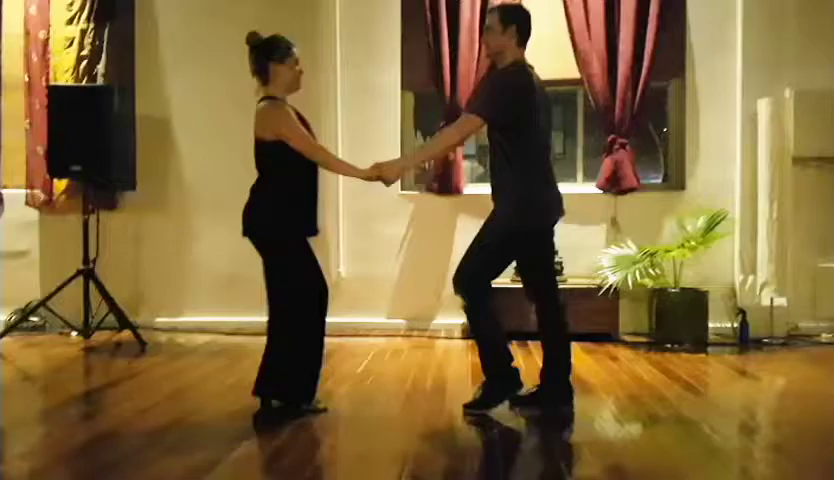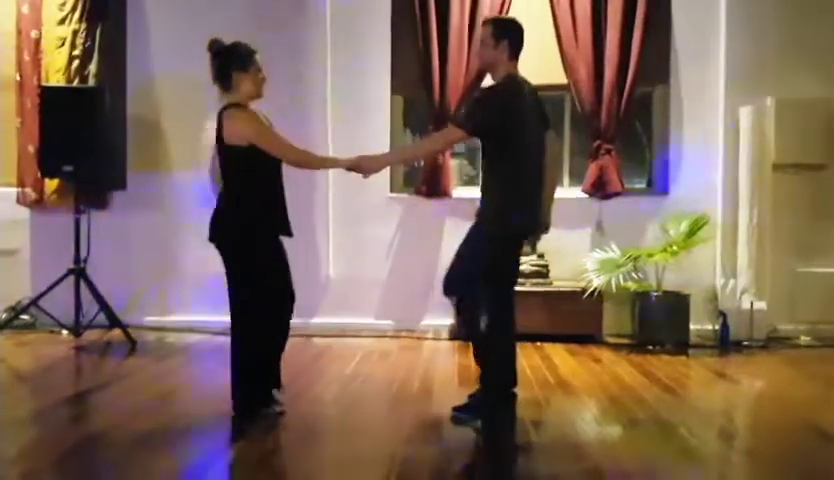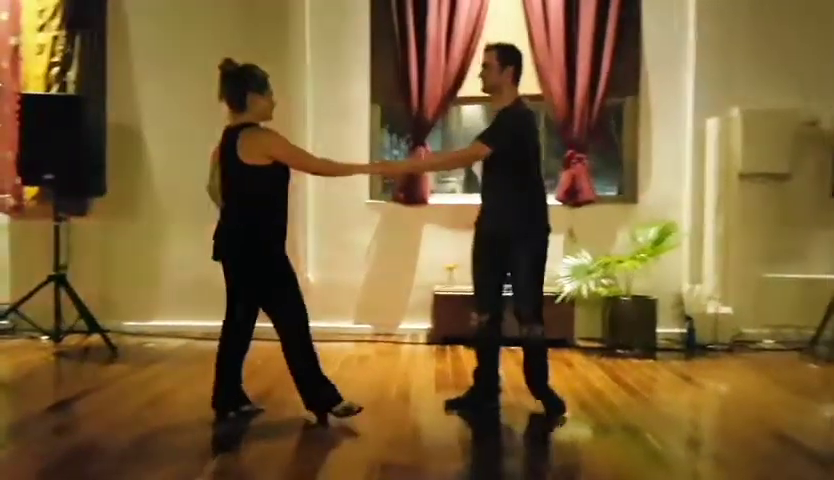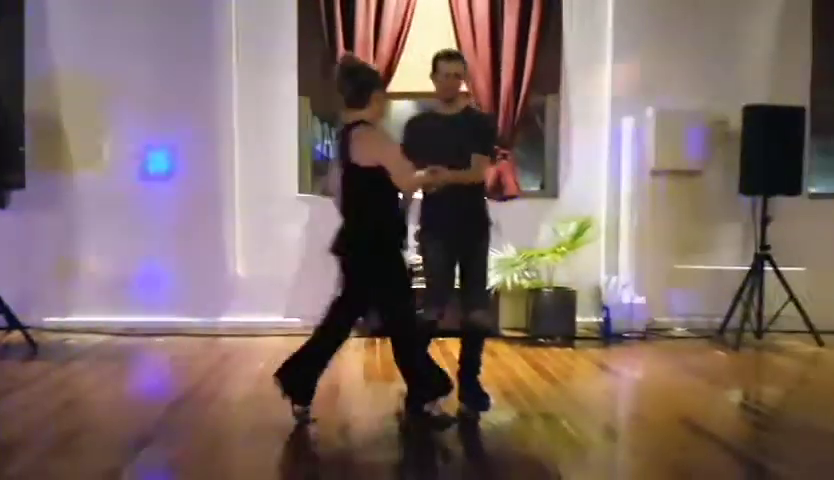
dt=0.7s
person 1, frame 1
left shoulder: (503, 79)
right shoulder: (530, 83)
left elbow: (460, 131)
left wrist: (402, 164)
left hip: (518, 208)
right hip: (540, 206)
left knee: (471, 281)
right knee: (544, 294)
left ankle: (501, 377)
right ankle: (556, 388)
person 1, frame 2
left shoulder: (496, 97)
right shoulder: (527, 95)
left elbow: (442, 140)
right elbow: (547, 153)
left wrist: (381, 161)
right wrist: (541, 209)
left hip: (503, 215)
right hip: (517, 212)
left knee: (492, 299)
right knee: (491, 294)
left ankle: (495, 392)
right ankle: (498, 381)
person 1, frame 3
left shoulder: (519, 119)
right shoulder: (503, 119)
left elbow: (467, 157)
left wrist: (412, 166)
left hip: (526, 231)
right hip: (493, 229)
left knee: (528, 311)
right knee: (486, 310)
left ankle: (540, 387)
right ankle: (484, 389)
person 1, frame 4
left shoulder: (479, 122)
right shoulder: (417, 125)
left elbow: (478, 172)
left wrist: (448, 176)
left hip: (473, 226)
right hip: (434, 227)
left knee: (476, 306)
right knee: (436, 302)
left ankle: (469, 380)
person 2, frame 1
left shoulder: (280, 110)
right shoulder: (273, 110)
left elbow: (304, 158)
right elbow: (314, 152)
right wrist: (362, 172)
left hip: (282, 220)
right hip: (274, 221)
left knee: (288, 302)
right knee: (309, 295)
left ankle: (277, 391)
right ankle: (294, 393)
person 2, frame 2
left shoulder: (235, 118)
right shoulder: (241, 117)
left elbow: (221, 169)
right elbow: (291, 154)
right wrist: (342, 163)
left hip: (253, 226)
right hip: (244, 229)
left knee: (276, 300)
right knee: (253, 309)
left ankle: (259, 390)
right ankle: (249, 401)
person 2, frame 3
left shoulder: (229, 138)
right shoulder: (261, 138)
left elbow: (216, 188)
right elbow: (317, 167)
right wrist: (367, 167)
left hip: (237, 241)
right hip: (258, 245)
left knee: (239, 319)
right knee: (292, 319)
left ankle: (229, 401)
right ankle: (322, 400)
person 2, frame 4
left shoulder: (347, 134)
right shoulder: (373, 136)
left elbow: (340, 190)
right elbow: (407, 182)
right wrist: (431, 174)
left hip: (359, 239)
right hip: (374, 245)
right knee: (400, 320)
